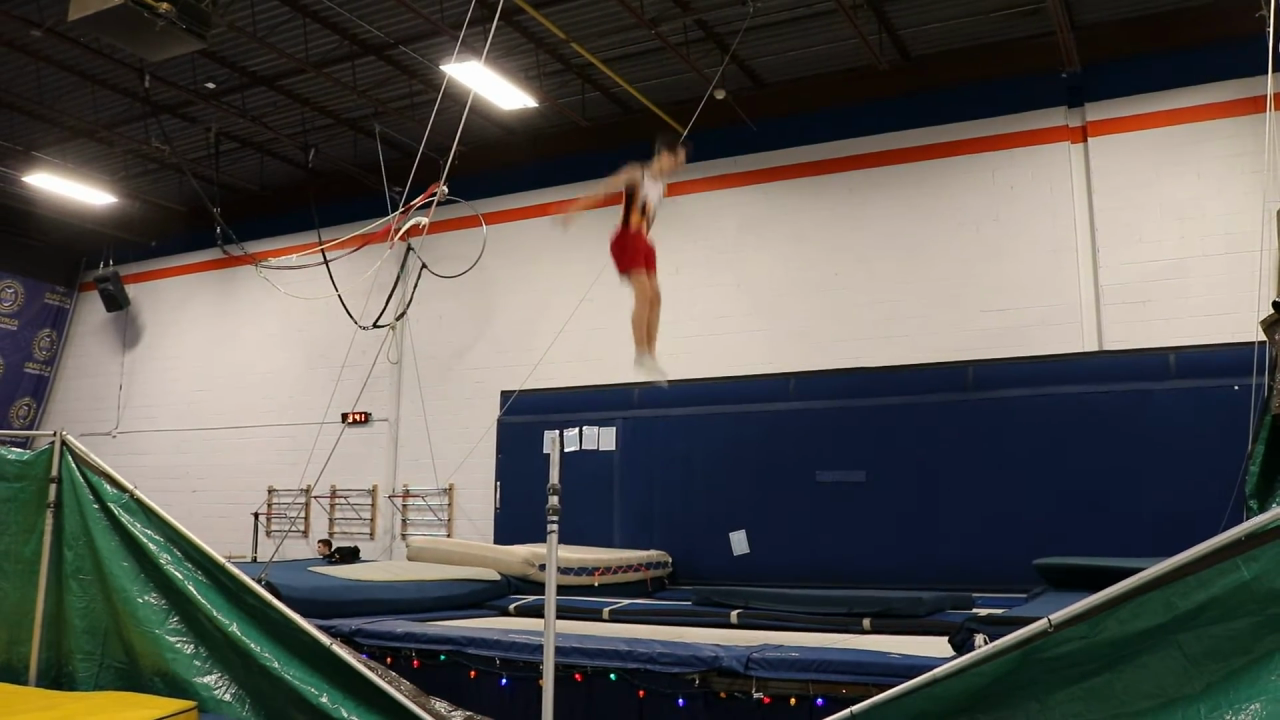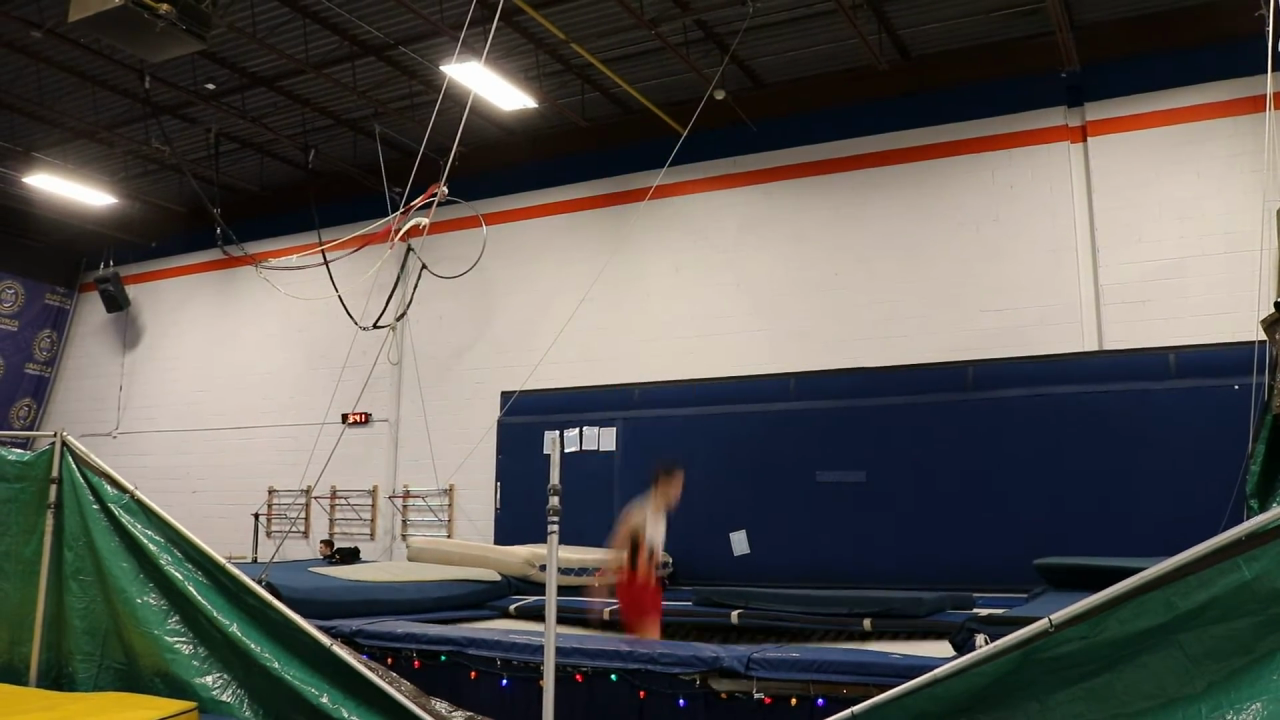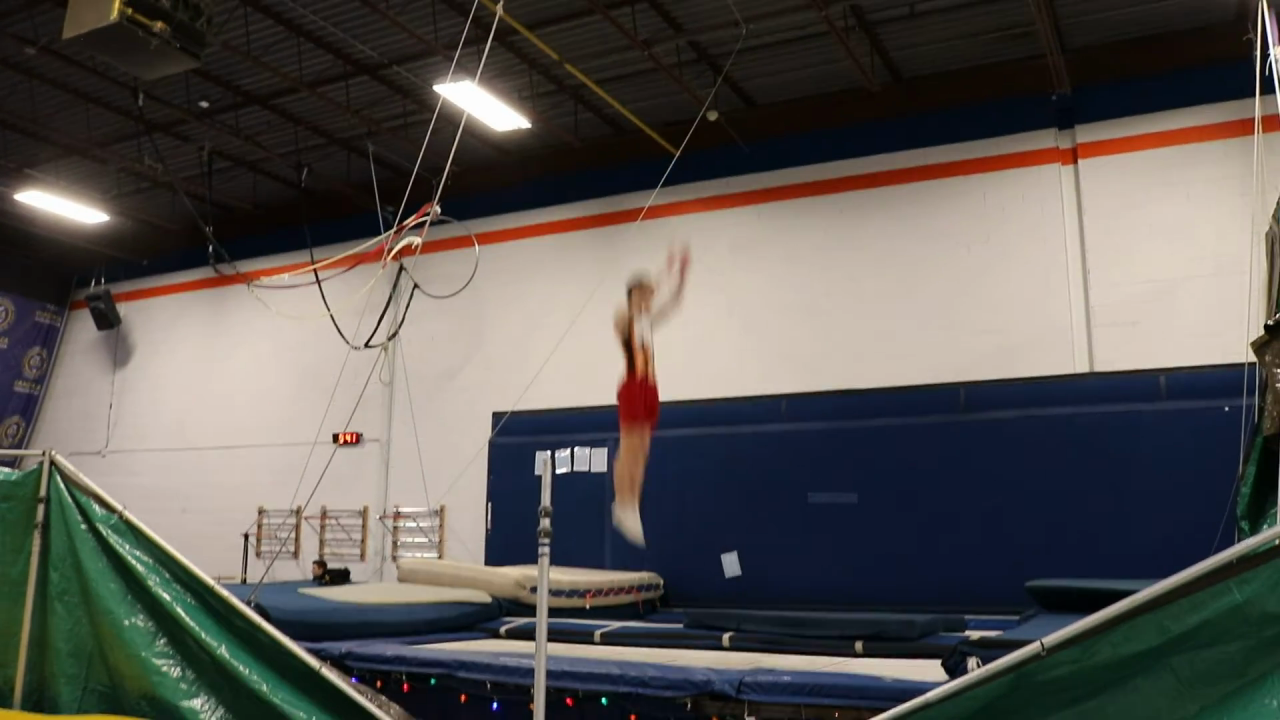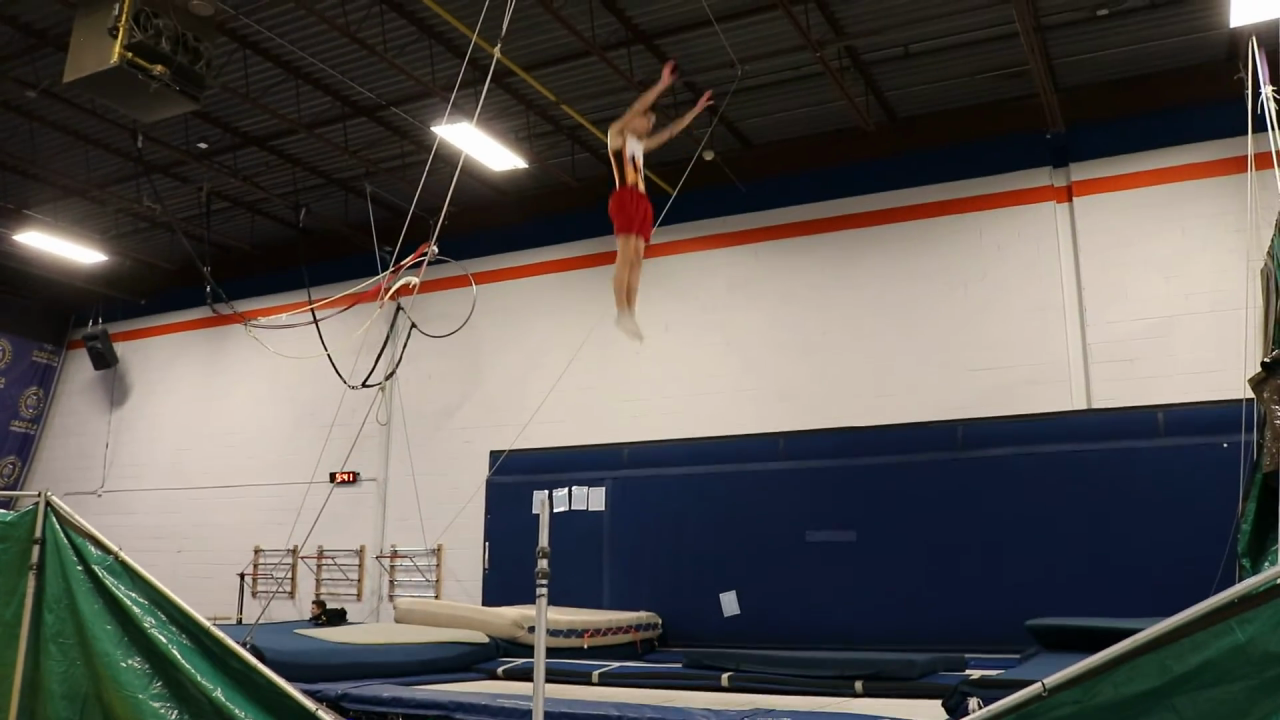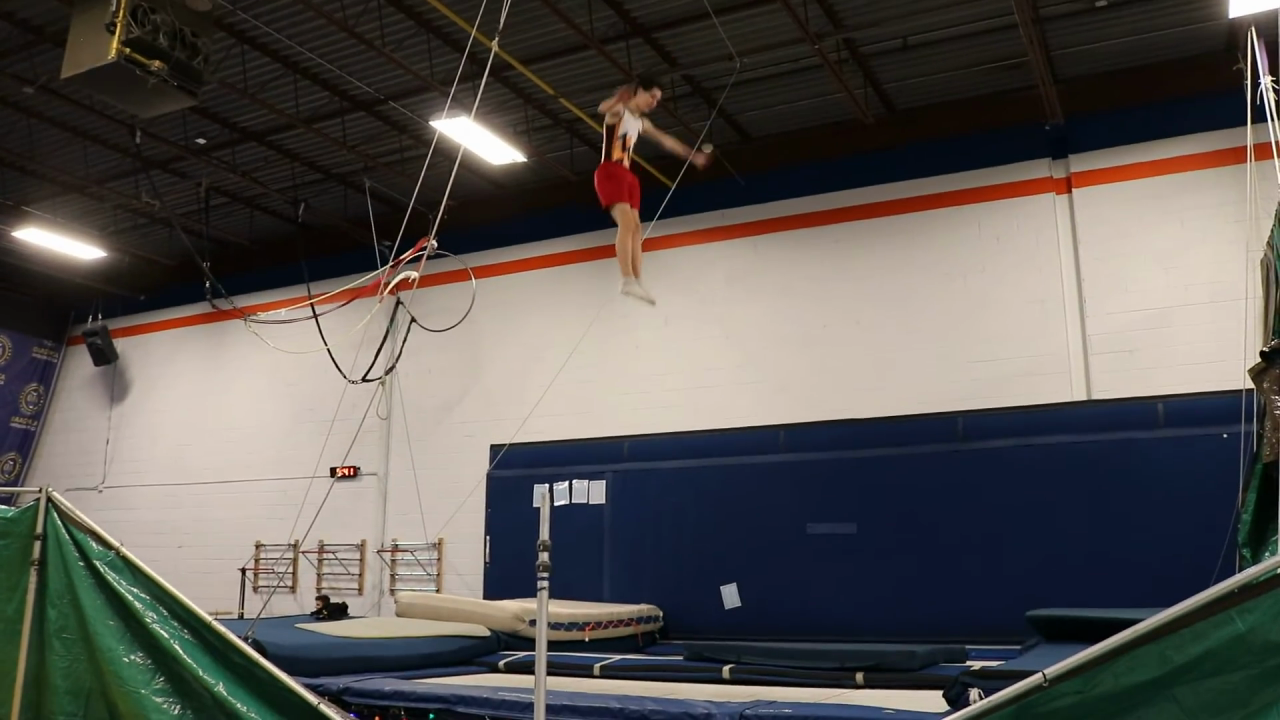
dt=0.4s
person 1, frame 1
left shoulder: (660, 186)
right shoulder: (635, 175)
right elbow: (606, 189)
right wrist: (576, 206)
left hip: (644, 243)
right hip: (627, 240)
left knee: (654, 298)
right knee: (644, 295)
left ankle: (649, 357)
right ankle: (642, 355)
person 1, frame 2
left shoulder: (662, 516)
right shoulder: (638, 517)
right elbow: (614, 551)
left hip: (649, 586)
right hip: (633, 588)
left knee: (652, 641)
person 1, frame 3
left shoulder: (646, 321)
right shoulder: (624, 319)
left elbow: (672, 303)
right elbow: (638, 299)
left wrist: (681, 277)
left hip: (649, 388)
right hip: (633, 388)
left knee: (641, 450)
right knee: (629, 448)
left ankle: (633, 507)
right ankle: (622, 506)
person 1, frame 4
left shoulder: (639, 145)
right shoulder: (616, 134)
left elbow: (670, 132)
right elbow: (634, 111)
left wrist: (696, 110)
right wrist: (661, 85)
left hip: (642, 201)
right hip: (624, 199)
left knee: (636, 260)
right knee: (625, 257)
left ankle: (629, 315)
right ankle: (622, 312)
person 1, frame 5
left shoulder: (643, 123)
right shoulder: (619, 109)
left elbow: (666, 141)
right elbow: (606, 107)
left wrist: (693, 155)
right wrist: (618, 98)
left hip: (626, 174)
right hip: (610, 172)
left knee: (634, 229)
right knee: (628, 226)
left ankle: (635, 282)
right ankle: (628, 281)
